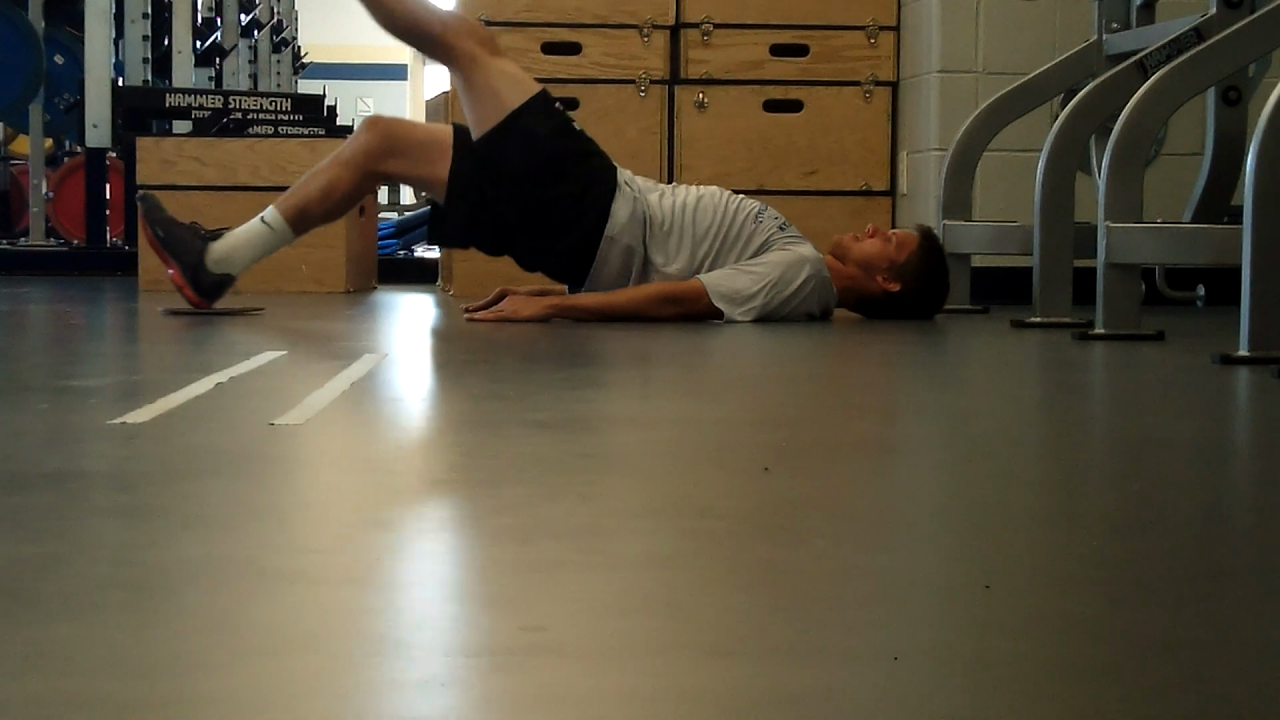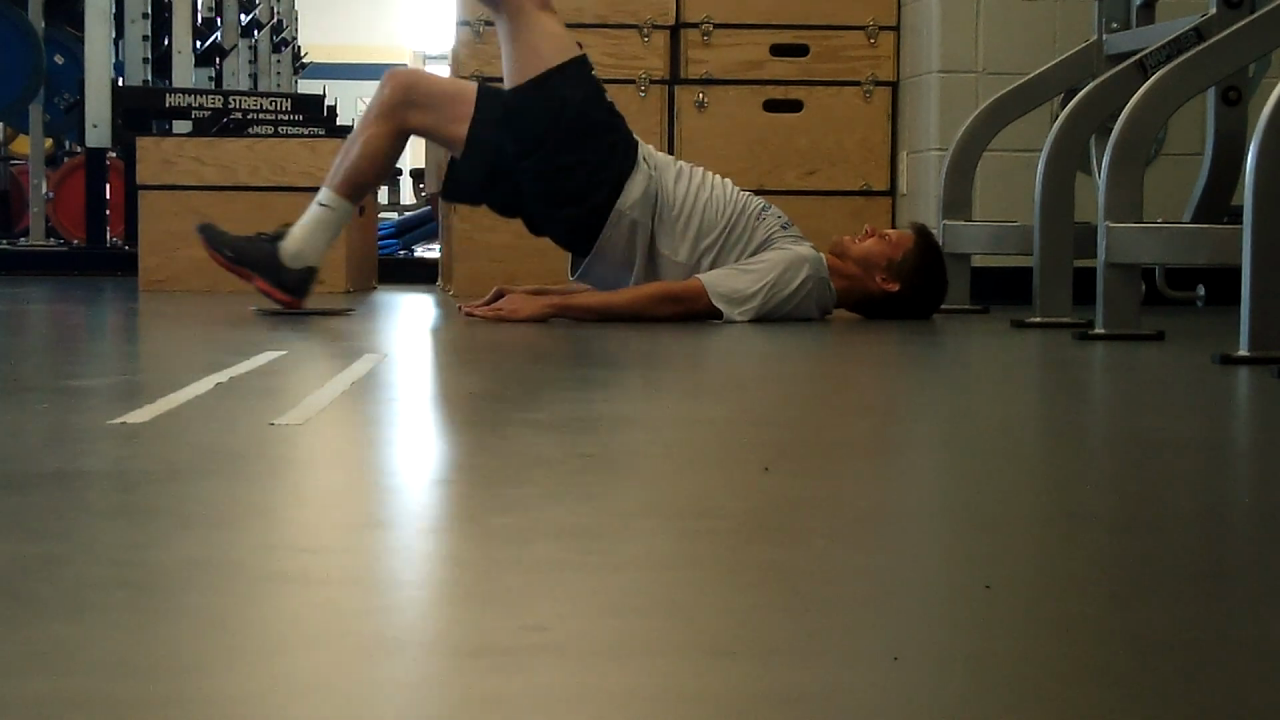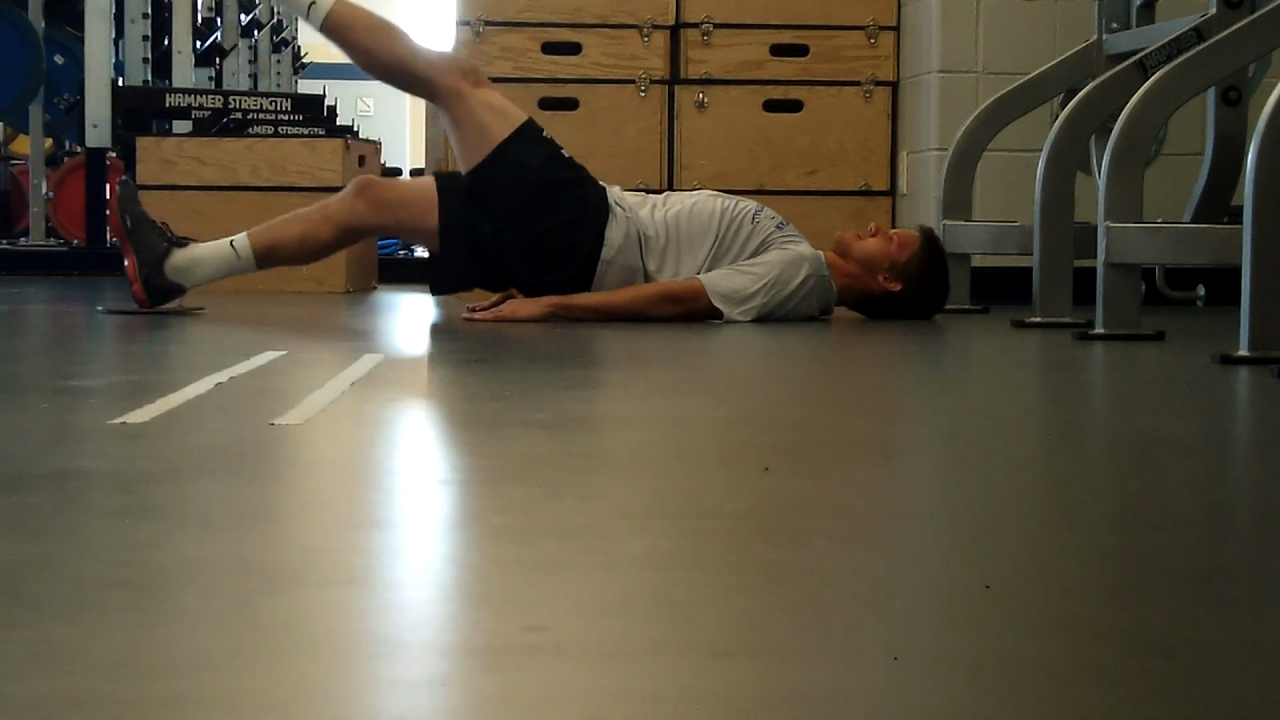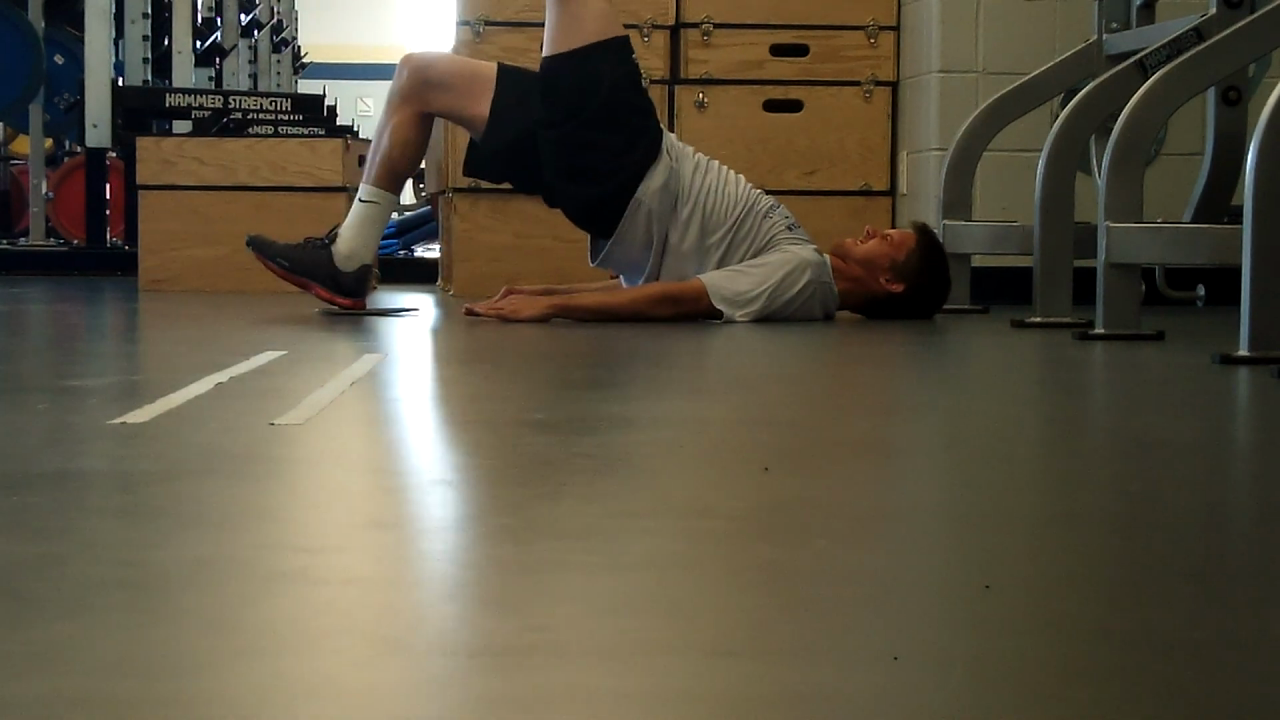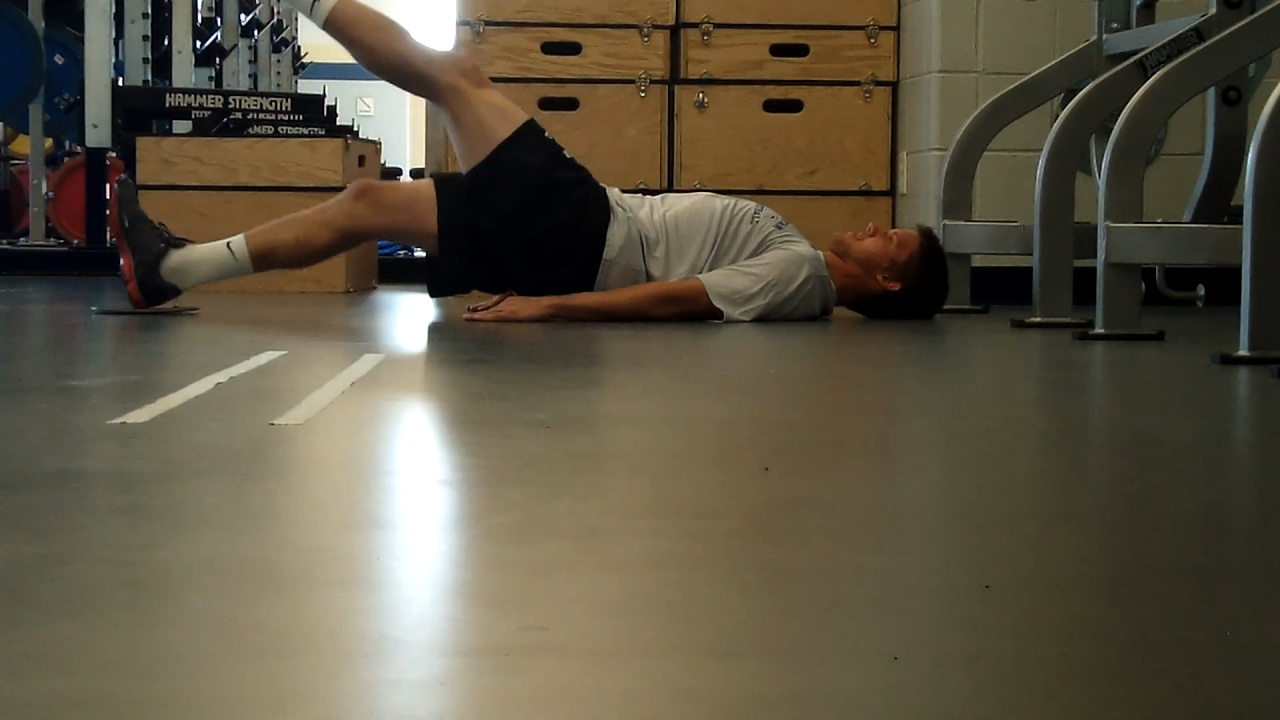
dt=1s
person 1, frame 1
left shoulder: (799, 273)
right shoulder: (795, 266)
left elbow: (678, 300)
left wrist: (550, 306)
right wrist: (556, 287)
left hip: (592, 217)
right hip: (600, 218)
right knee: (377, 137)
right ankle: (218, 261)
person 1, frame 2
left shoulder: (799, 275)
right shoulder: (799, 267)
left elbow: (678, 301)
left wrist: (551, 305)
left hip: (605, 184)
right hip: (601, 190)
right knee: (401, 92)
right ankle: (298, 257)
person 1, frame 3
left shoulder: (799, 273)
right shoulder: (794, 264)
left elbow: (677, 299)
left wrist: (549, 305)
left hip: (582, 240)
right hip: (592, 226)
left knee: (456, 76)
right knee: (366, 199)
right ankle: (174, 269)
person 1, frame 4
left shoulder: (803, 277)
right shoulder: (798, 266)
left elbow: (681, 302)
left wrist: (555, 305)
right knee: (417, 78)
right ankle: (350, 257)
person 1, frame 5
left shoulder: (798, 273)
right shoulder: (793, 262)
left elbow: (677, 299)
left wrist: (549, 306)
left hip: (582, 241)
right hip: (590, 231)
left knee: (457, 77)
right knee: (366, 203)
right ankle: (169, 269)
